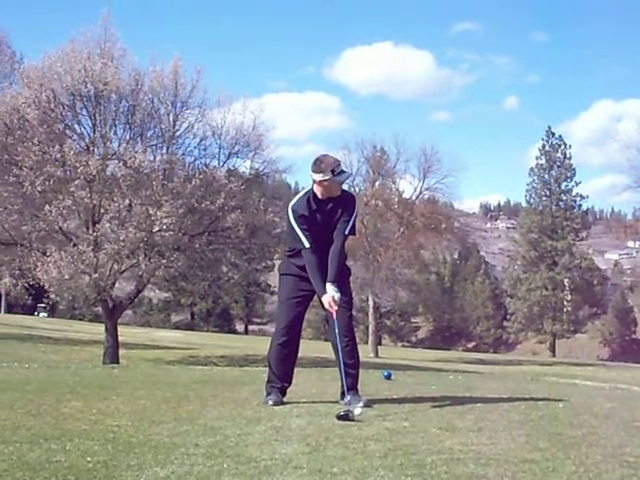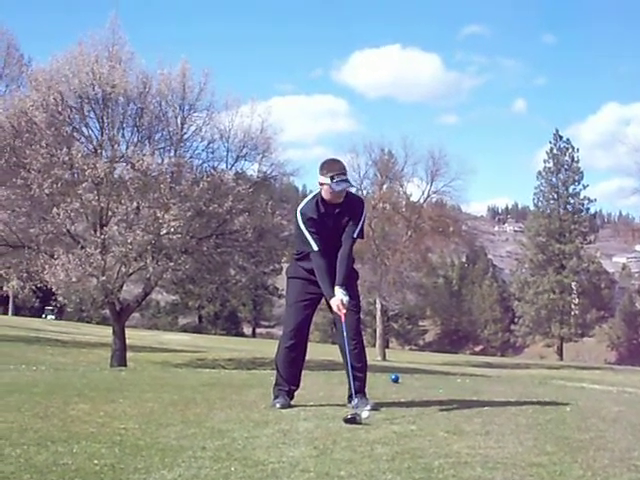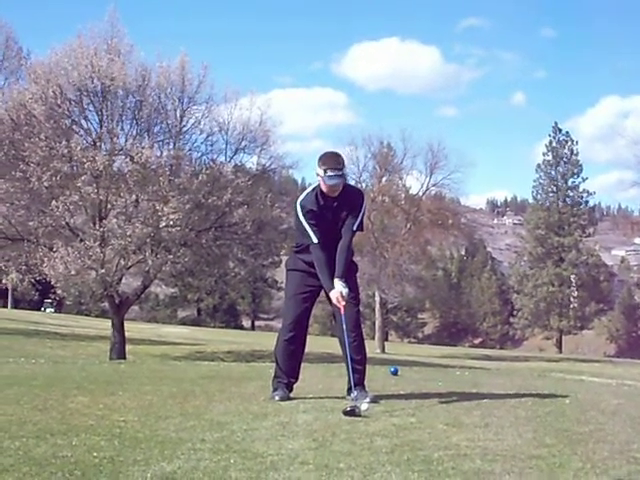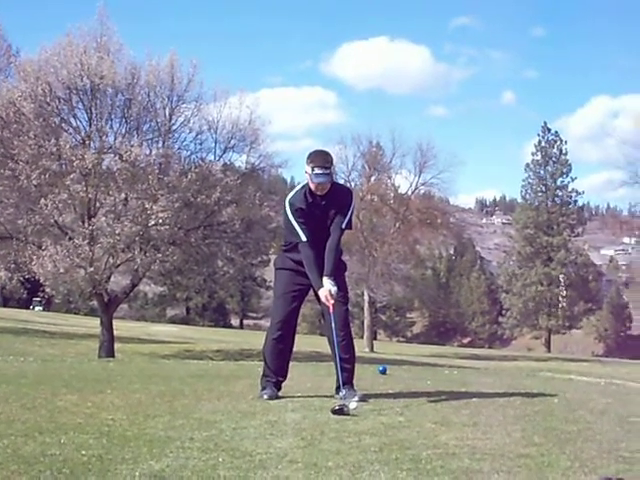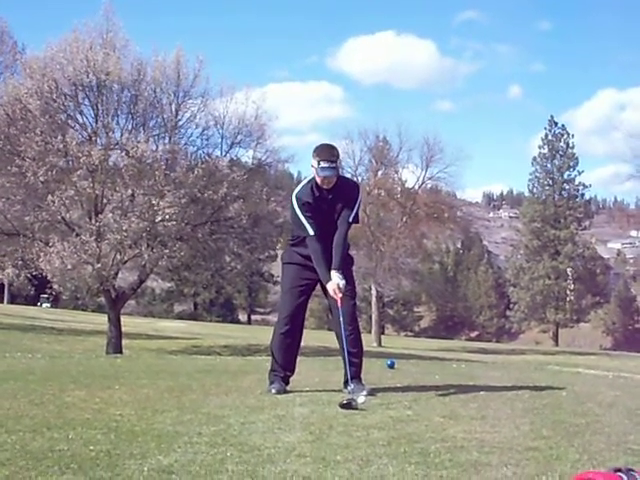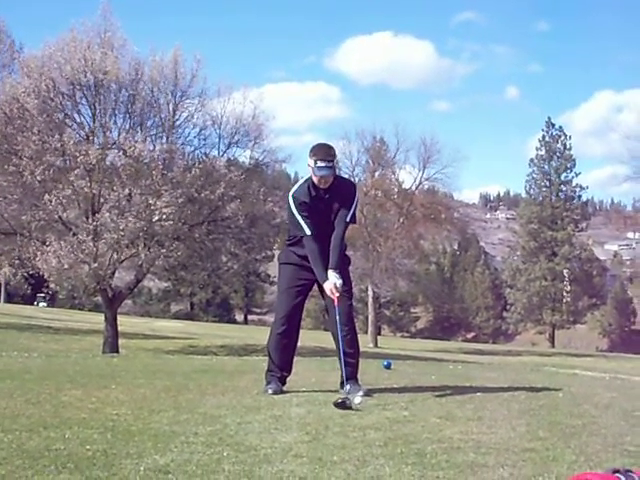
dt=0.3s
person 1, frame 1
left shoulder: (347, 201)
right shoulder: (298, 207)
left elbow: (338, 244)
right elbow: (309, 251)
left wrist: (332, 284)
right wrist: (322, 291)
left hip: (334, 270)
right hip: (298, 270)
left knee: (344, 327)
right knee: (286, 327)
left ankle: (350, 391)
right ankle: (275, 388)
person 1, frame 2
left shoulder: (355, 204)
right shoulder: (306, 210)
left elbow: (346, 247)
right elbow: (317, 255)
left wrist: (340, 288)
right wrist: (330, 295)
left hip: (342, 274)
right hip: (306, 273)
left knee: (352, 330)
right knee: (293, 330)
left ankle: (358, 394)
right ankle: (283, 391)
person 1, frame 3
left shoulder: (355, 197)
right shoulder: (306, 202)
left elbow: (346, 240)
right elbow: (317, 247)
left wrist: (339, 280)
right wrist: (329, 287)
left hip: (341, 267)
right hip: (305, 265)
left knee: (351, 323)
right knee: (292, 322)
left ankle: (357, 386)
right ankle: (282, 384)
person 1, frame 4
left shoulder: (344, 195)
right shoulder: (294, 201)
left elbow: (334, 238)
right elbow: (306, 245)
left wrist: (328, 278)
right wrist: (318, 285)
left hip: (330, 265)
right hip: (294, 264)
left knee: (340, 322)
right knee: (281, 321)
left ankle: (346, 385)
right ankle: (270, 382)
person 1, frame 5
left shoulder: (351, 189)
right shoulder: (301, 195)
left elbow: (342, 232)
right elbow: (313, 239)
left wrist: (336, 272)
right wrist: (326, 279)
left hip: (337, 259)
right hip: (301, 258)
left knee: (348, 316)
right knee: (288, 315)
left ankle: (354, 379)
right ankle: (278, 377)
person 1, frame 6
left shoulder: (347, 189)
right shoulder: (297, 195)
left elbow: (339, 232)
right elbow: (310, 239)
left wrist: (333, 272)
right wrist: (322, 278)
left hip: (334, 260)
right hip: (298, 258)
left knee: (344, 317)
right knee: (285, 315)
left ankle: (350, 379)
right ankle: (275, 377)
